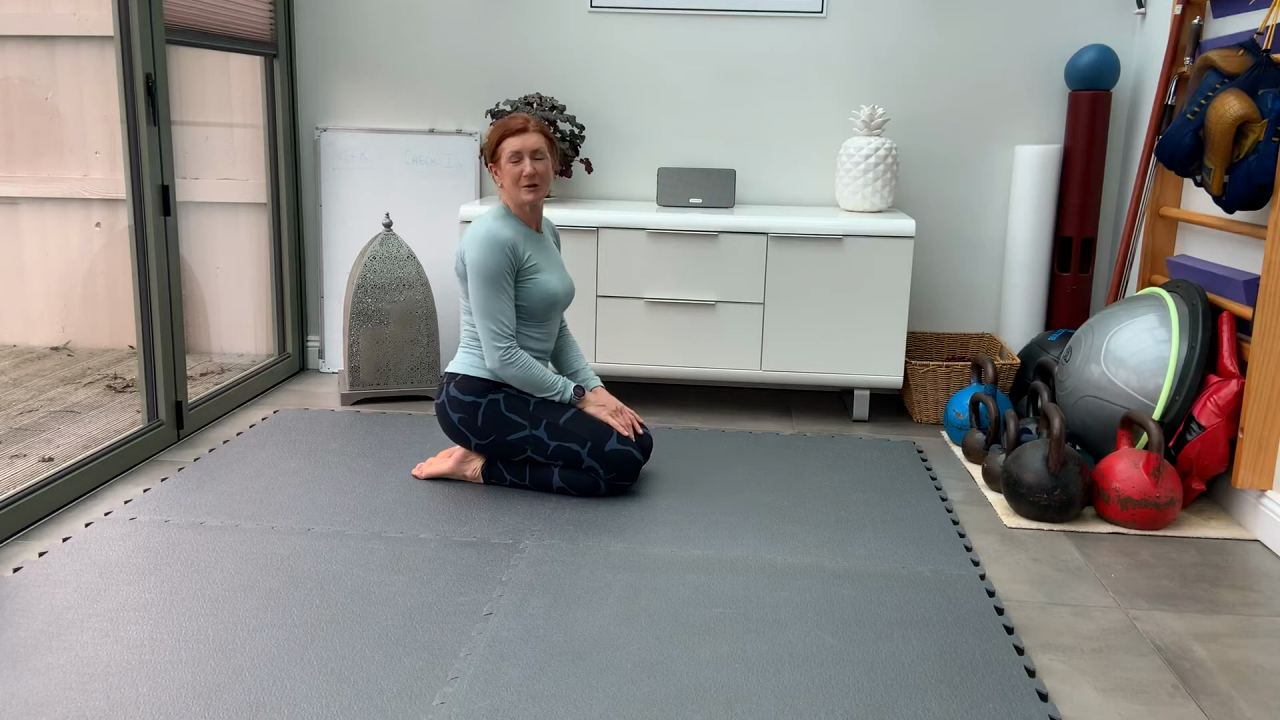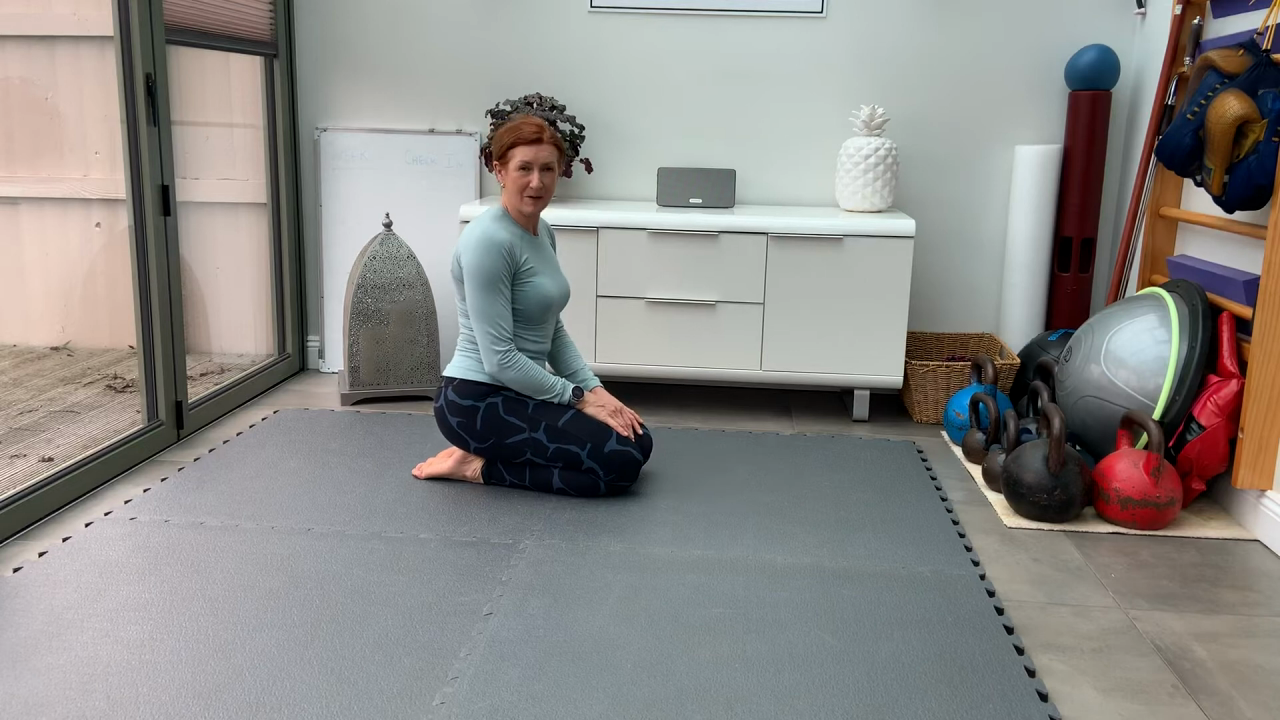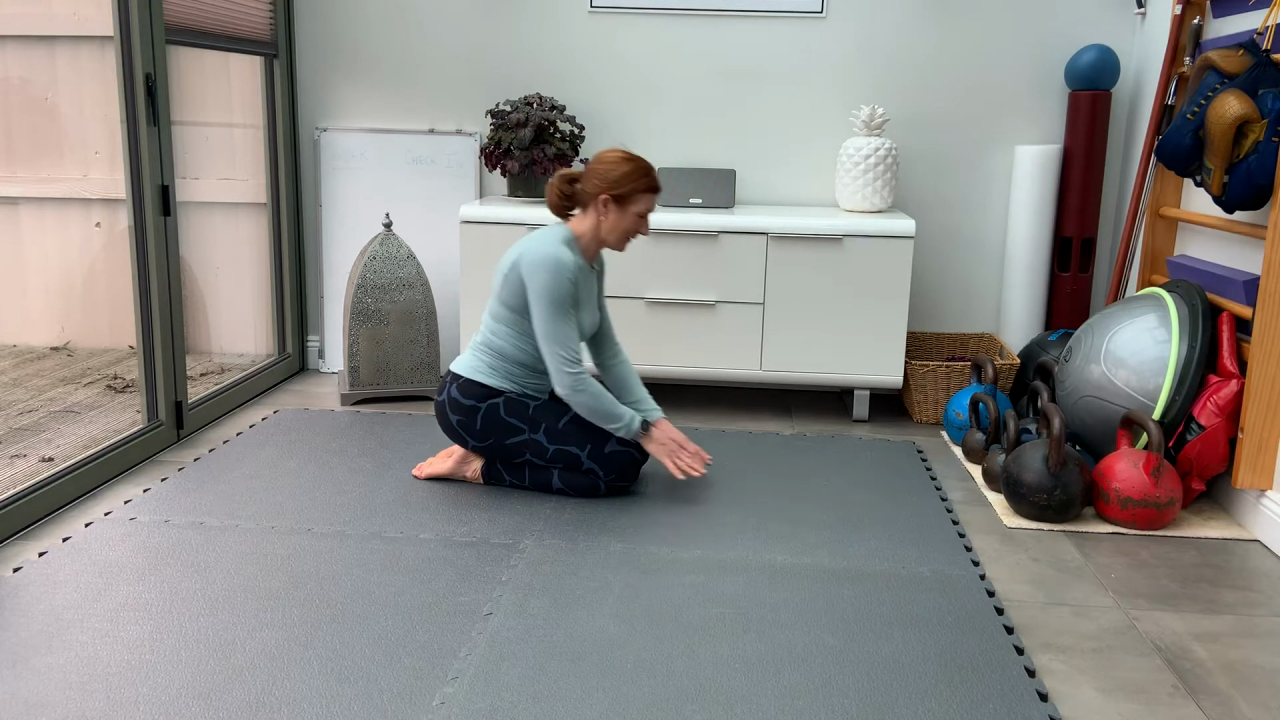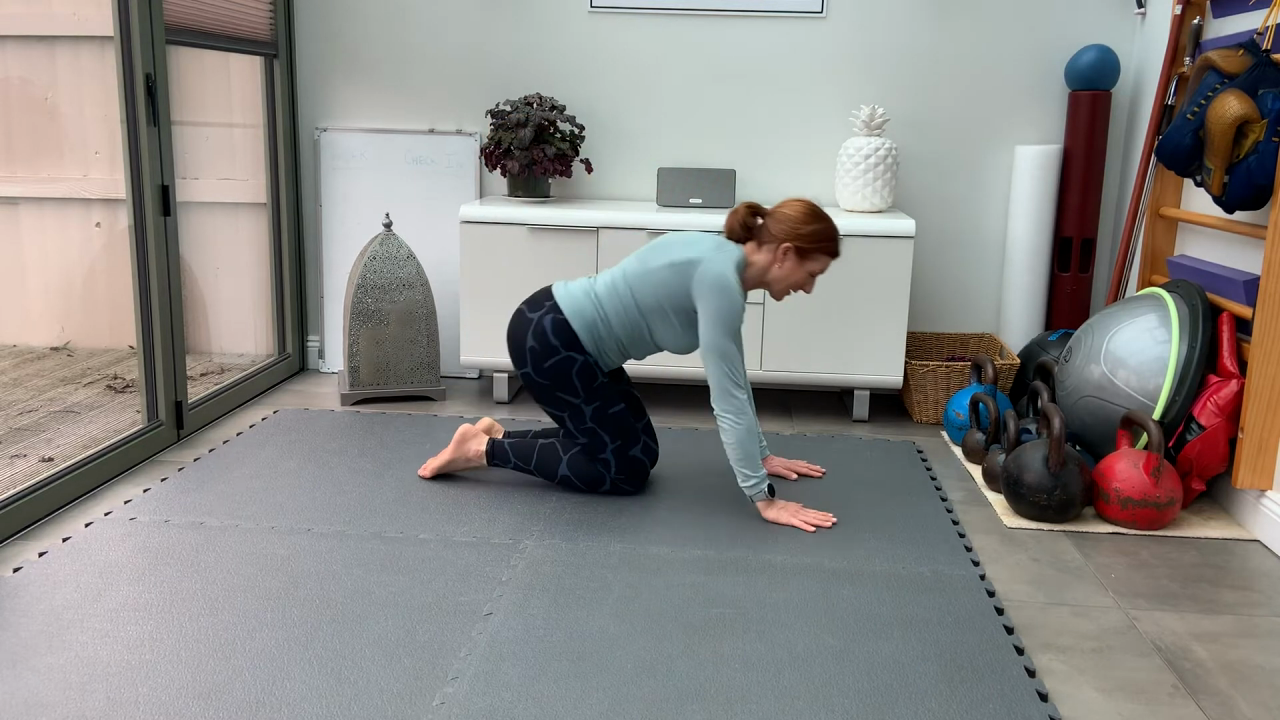
dt=0.7s
person 1, frame 1
left shoulder: (545, 231)
right shoulder: (491, 238)
left elbow: (556, 330)
right elbow: (501, 355)
left wrist: (595, 389)
right wrist: (579, 396)
left hip: (516, 392)
right hip: (480, 399)
left knee: (638, 442)
right knee: (619, 462)
left ankle: (487, 451)
right ankle: (478, 465)
person 1, frame 2
left shoulder: (541, 232)
right shoulder: (488, 240)
left elbow: (553, 332)
right elbow: (499, 358)
left wrist: (594, 389)
right wrist: (578, 398)
left hip: (518, 394)
right hip: (479, 401)
left knee: (636, 442)
right knee: (620, 462)
left ankle: (485, 453)
right ankle: (479, 467)
person 1, frame 3
left shoulder: (589, 259)
right shoulder: (552, 259)
left elbow: (608, 353)
right elbow: (569, 380)
left wrist: (655, 420)
right wrist: (641, 430)
left hip: (523, 395)
right hip: (479, 403)
left knee: (629, 444)
right knee: (617, 465)
left ankle: (494, 449)
right ankle: (483, 467)
person 1, frame 4
left shoulder: (726, 265)
right shoulder: (719, 277)
left elbow: (733, 379)
right elbow: (727, 397)
left wrist: (760, 455)
right wrist: (764, 497)
left hip: (567, 332)
right hip: (548, 338)
left knee: (640, 452)
right knee: (624, 470)
left ankle: (499, 435)
right ankle: (483, 450)
